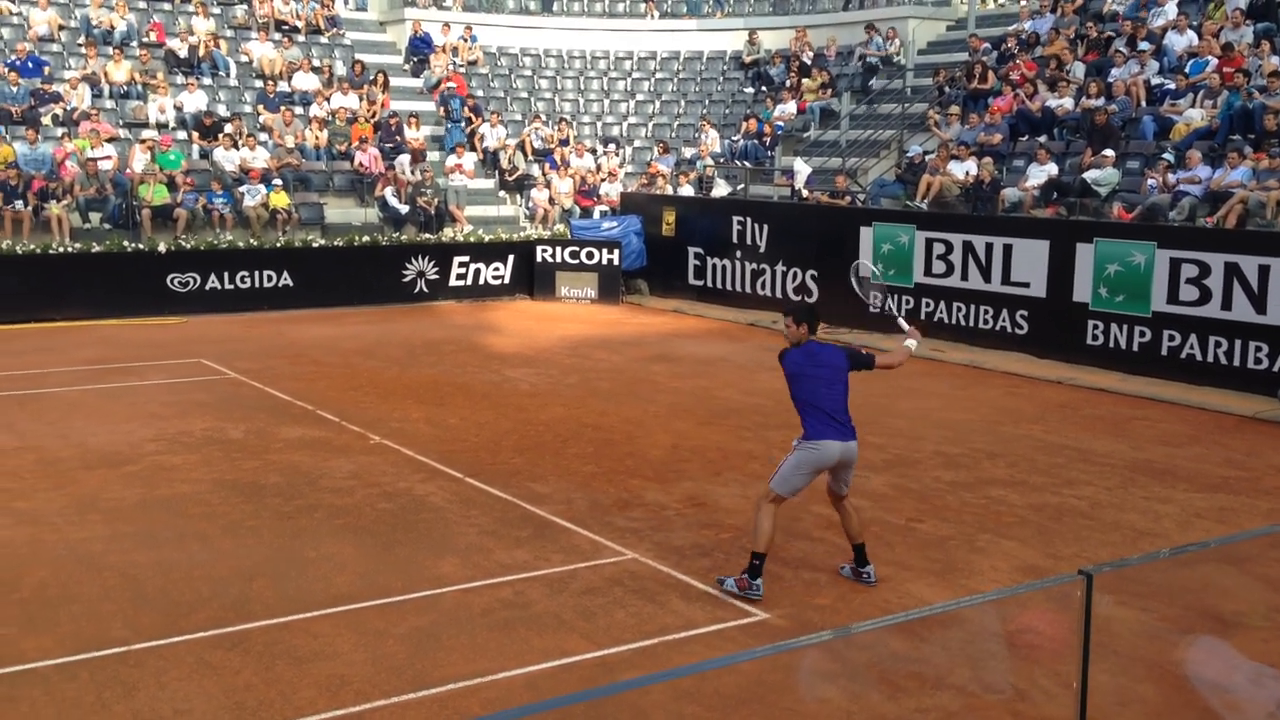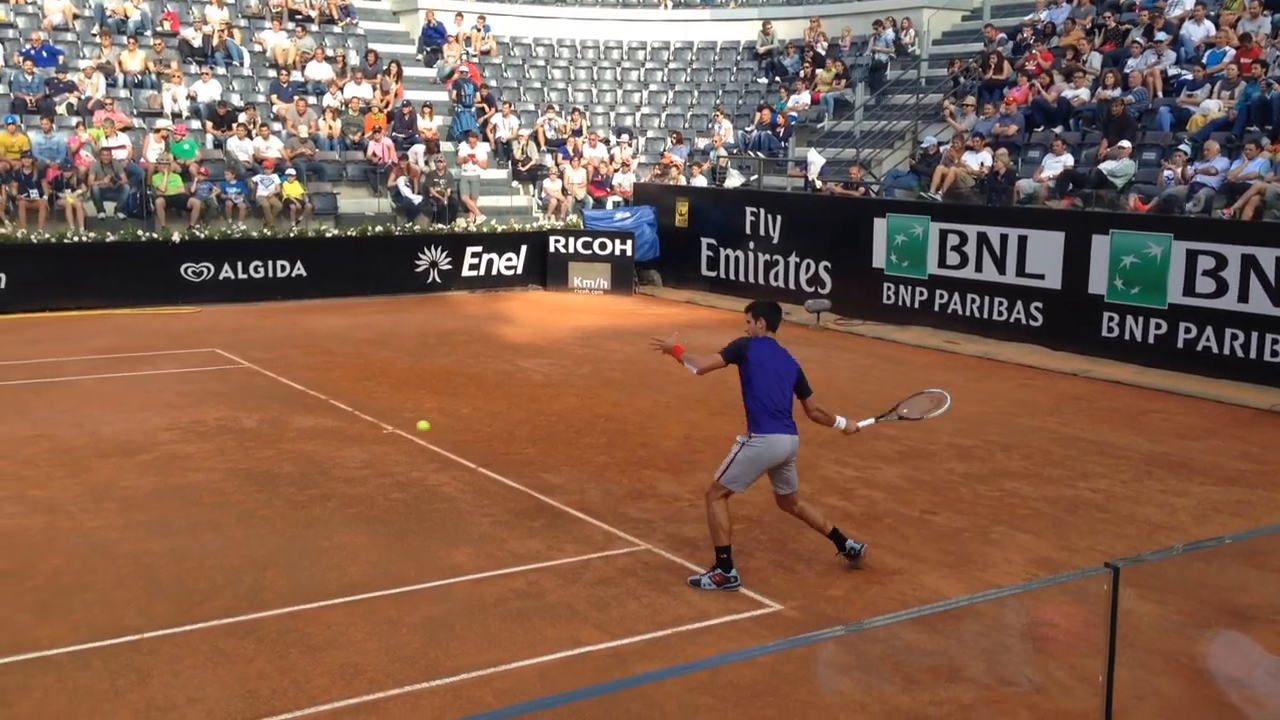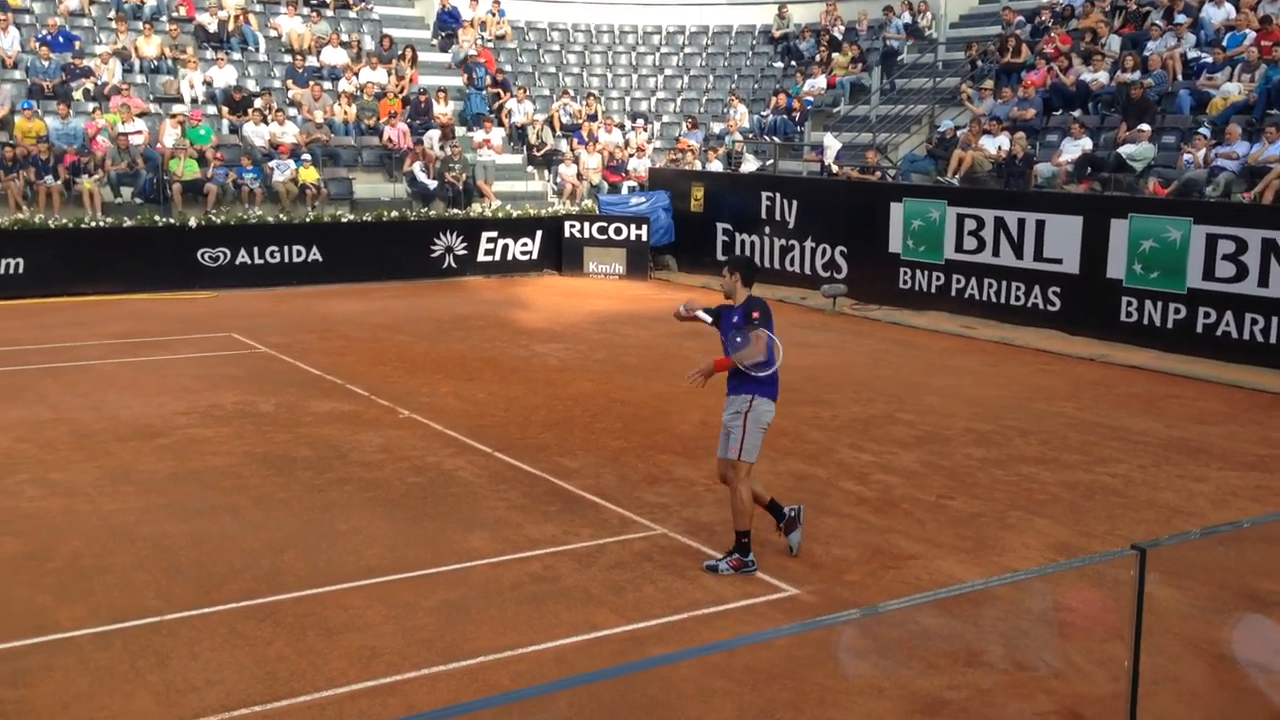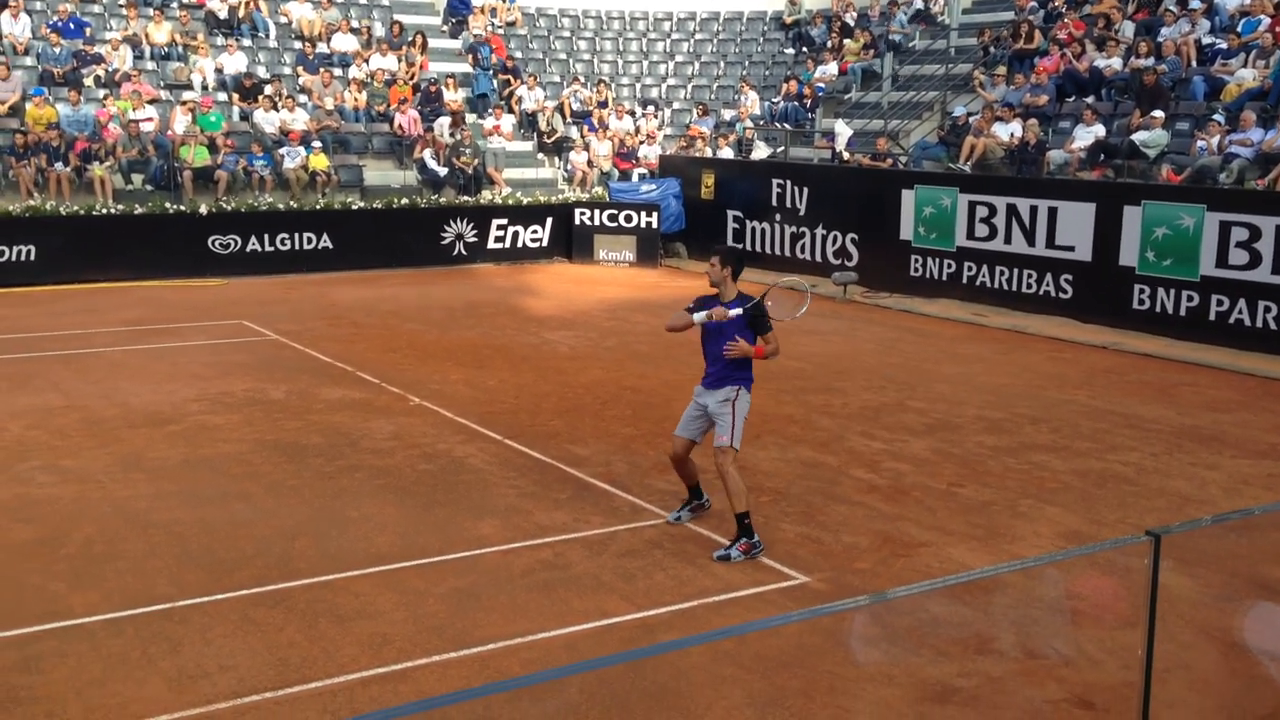
dt=0.3s
person 1, frame 1
left shoulder: (789, 356)
right shoulder: (843, 353)
right elbow: (891, 361)
left wrist: (791, 344)
right wrist: (911, 341)
left hip: (816, 445)
right hip: (848, 445)
left knee: (767, 502)
right knee: (838, 498)
left ankle: (751, 578)
right ankle: (862, 567)
person 1, frame 2
left shoulder: (747, 345)
right shoulder: (789, 363)
left elbow: (700, 366)
right elbow: (813, 411)
left wrist: (675, 349)
right wrist: (841, 423)
left hip: (761, 439)
right hip: (788, 441)
left knee: (715, 496)
right knee: (790, 503)
left ankle: (725, 571)
right ankle: (847, 547)
person 1, frame 3
left shoulder: (757, 308)
right shoulder: (724, 312)
left elbow: (756, 353)
right elbow: (681, 316)
left wrist: (714, 366)
right wrist: (686, 309)
left hip: (755, 401)
right hip: (735, 401)
left knee: (737, 476)
right knee: (727, 474)
left ankle: (743, 554)
right ankle: (785, 515)
person 1, frame 4
left shoulder: (753, 306)
right shoulder: (705, 303)
left elbow: (774, 347)
right elbow: (671, 325)
left wrist: (750, 351)
right wrist: (705, 315)
left hip: (733, 393)
right hip: (705, 391)
left knee: (724, 462)
right knee: (677, 452)
left ankle: (747, 538)
right ankle: (697, 499)
